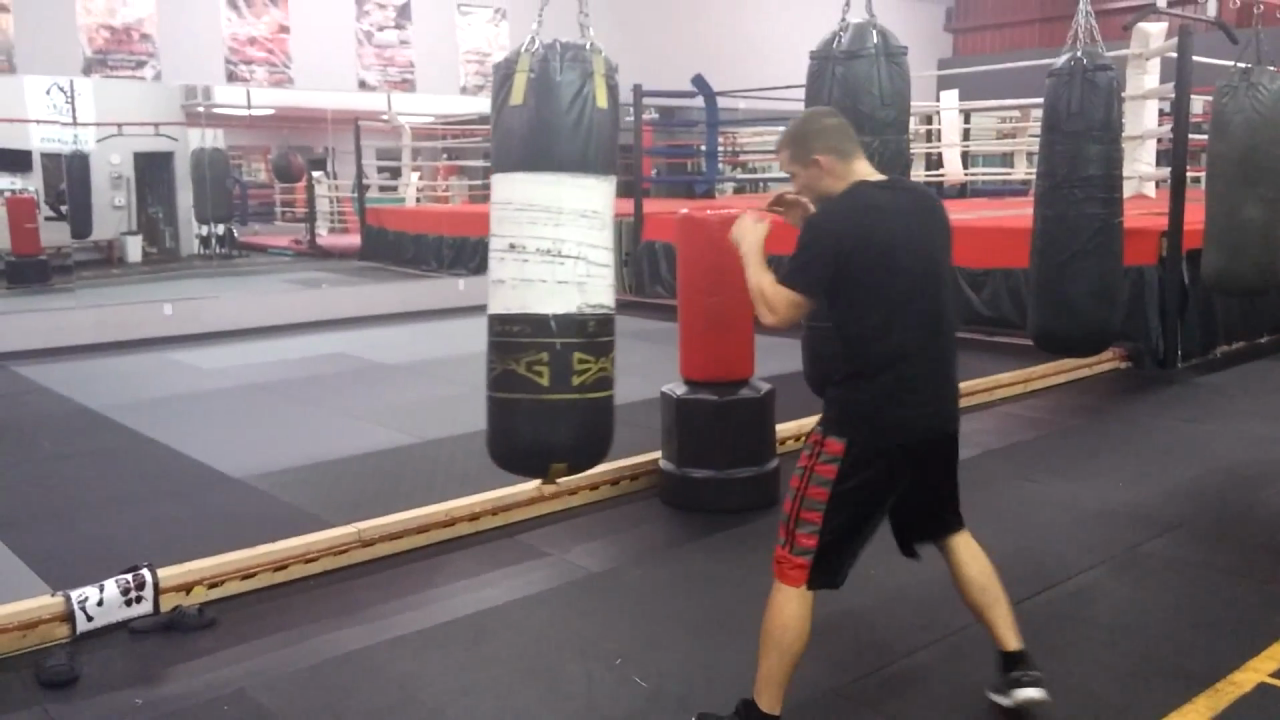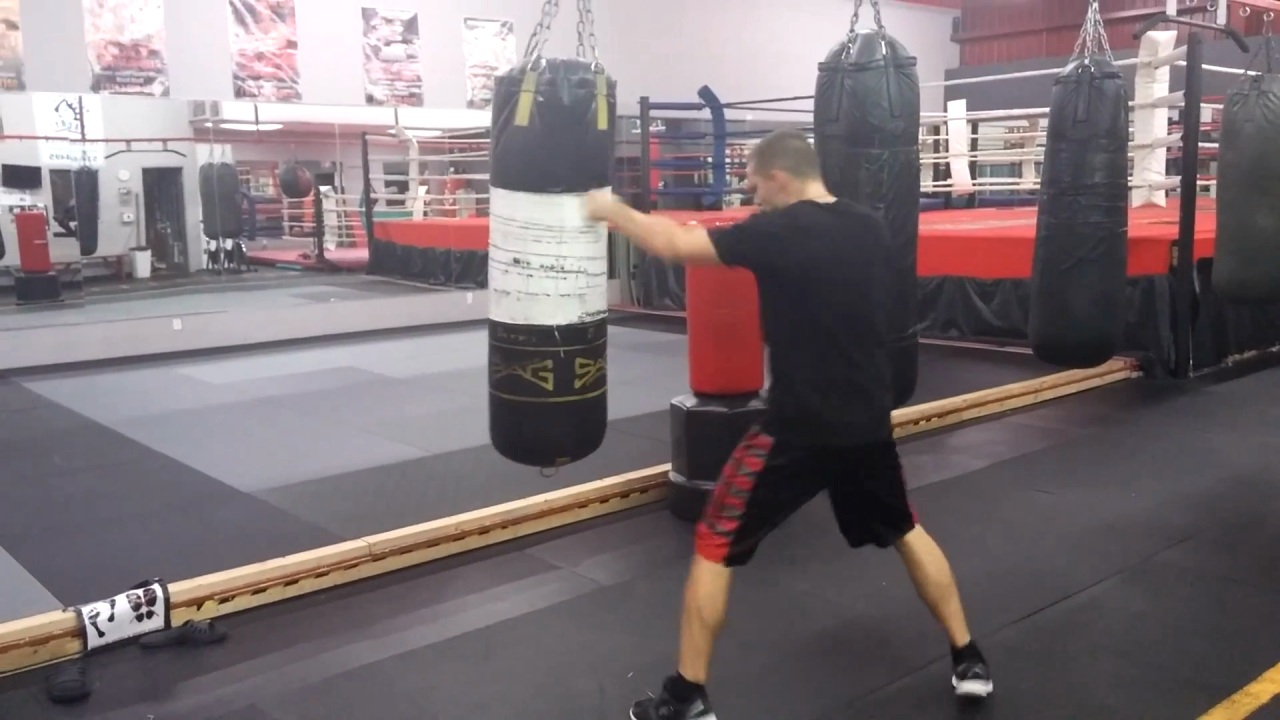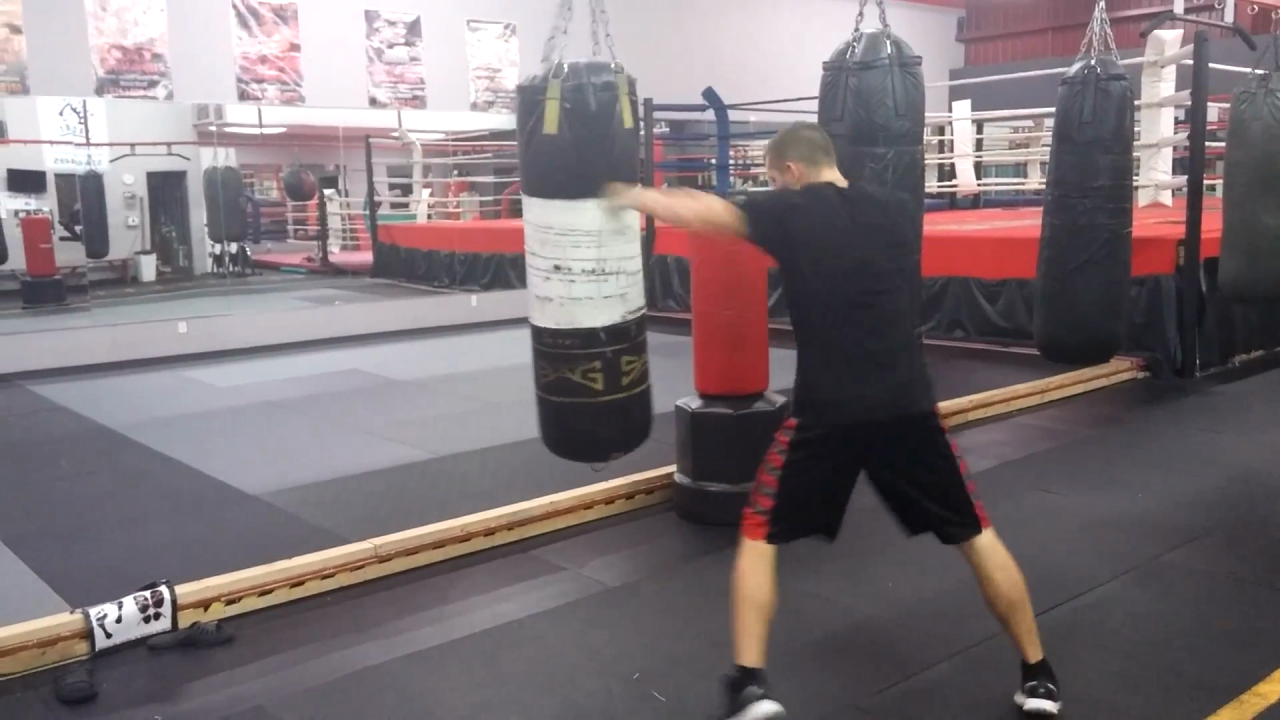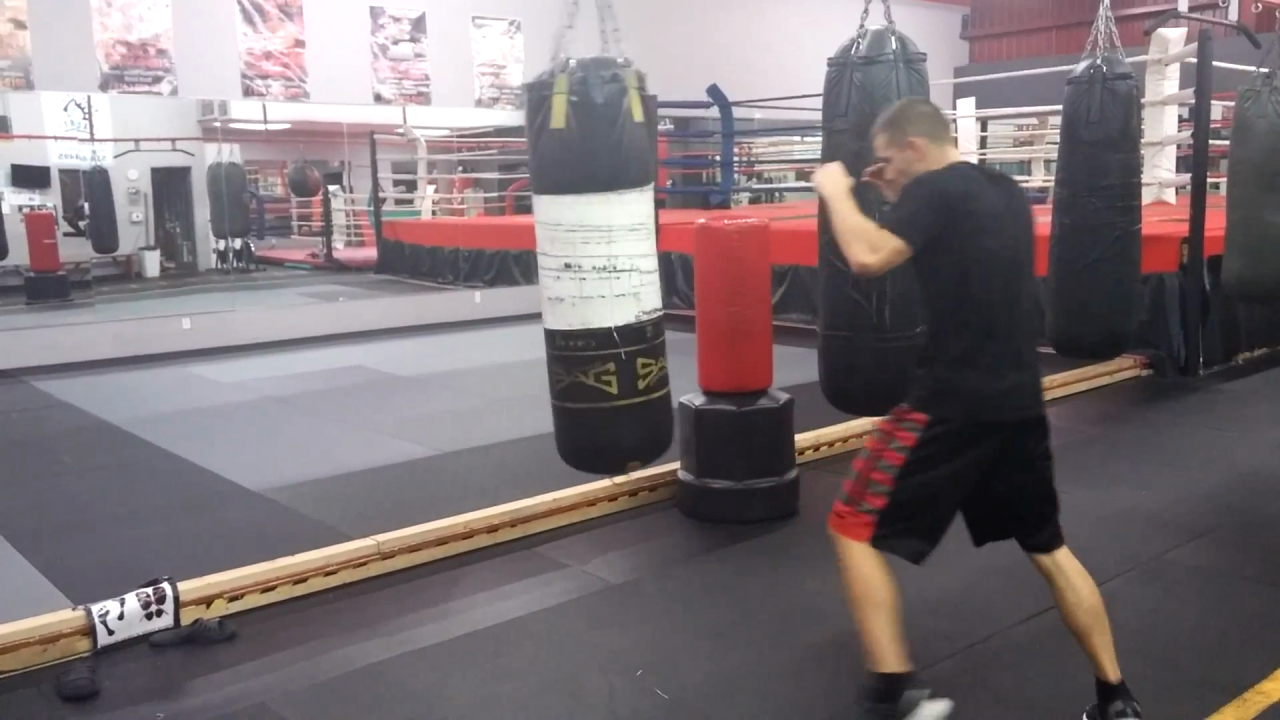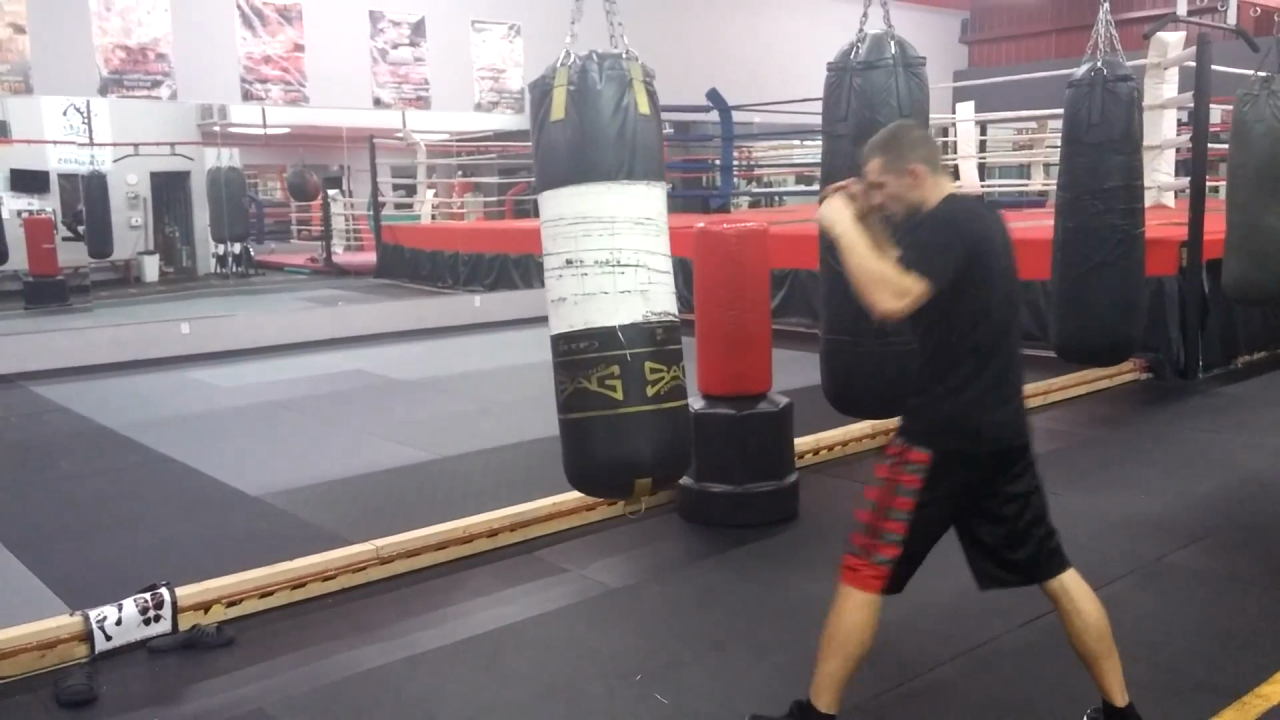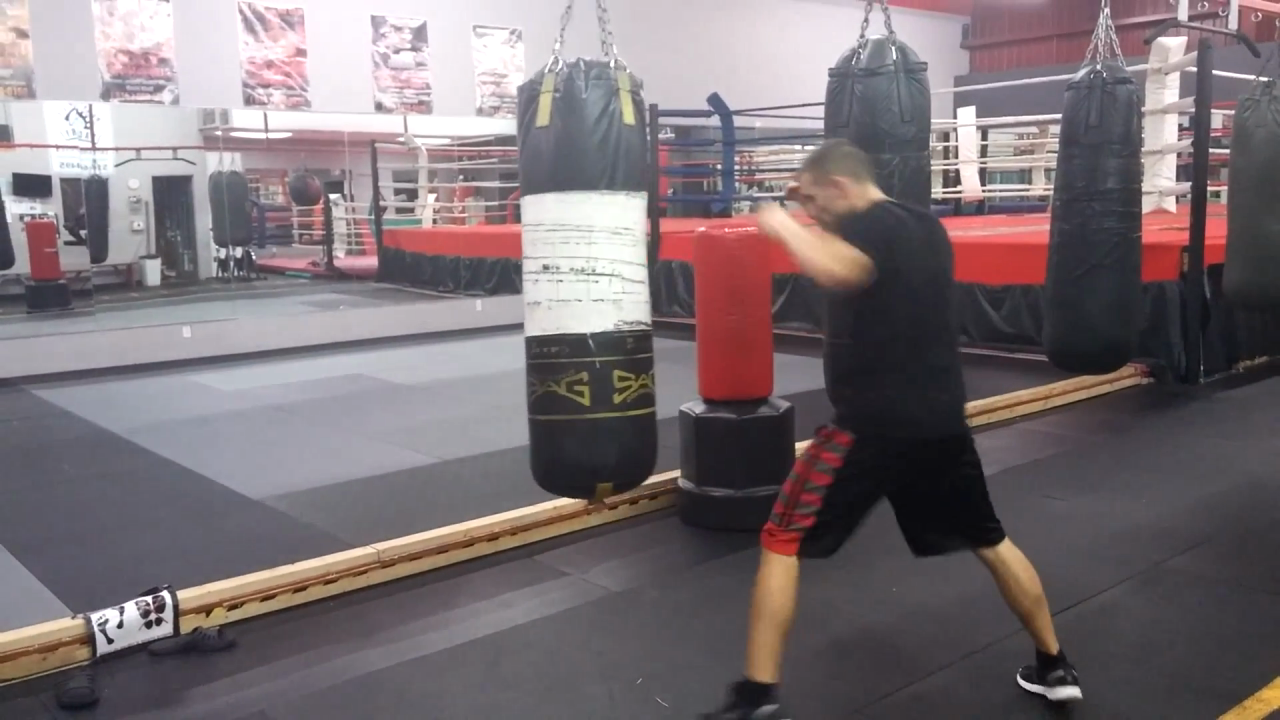
dt=0.5s
person 1, frame 1
left shoulder: (836, 222)
right shoulder: (924, 204)
left elbow: (777, 312)
left wrist: (748, 244)
left hip: (864, 423)
right hip: (935, 414)
left knee: (793, 571)
right knee: (949, 534)
right ankle: (1018, 666)
person 1, frame 2
left shoulder: (776, 231)
right shoulder: (870, 228)
left elbow: (676, 246)
left wrist: (613, 209)
left hip: (798, 426)
right hip: (868, 419)
left knee: (714, 546)
right knee: (903, 531)
right ankle: (968, 659)
person 1, frame 3
left shoulder: (790, 209)
right shoulder: (892, 211)
left elbow: (703, 212)
left wrist: (632, 195)
left hip: (828, 409)
right hip: (905, 406)
left knee: (757, 535)
right knee: (972, 533)
person 1, frame 4
left shoulder: (935, 190)
right shoulder: (1006, 194)
left elbow: (869, 255)
left wrist: (836, 190)
right wrist: (902, 199)
left hip: (950, 402)
right hip: (1019, 403)
left knee: (854, 527)
right knee: (1047, 549)
person 1, frame 5
left shoulder: (945, 223)
right shoulder: (978, 219)
left elbow: (892, 301)
right elbow: (913, 280)
left wrist: (843, 228)
right wrist: (867, 220)
left hip: (942, 436)
right hip: (1002, 431)
left knee: (865, 576)
right knee: (1053, 571)
person 1, frame 6
left shoulder: (871, 226)
right shoulder: (927, 228)
left elbow: (834, 270)
left wrist: (787, 226)
right wrist: (813, 224)
left hip: (874, 426)
right hip: (943, 421)
left knee: (783, 543)
right knee: (988, 542)
right ankle: (1053, 666)
